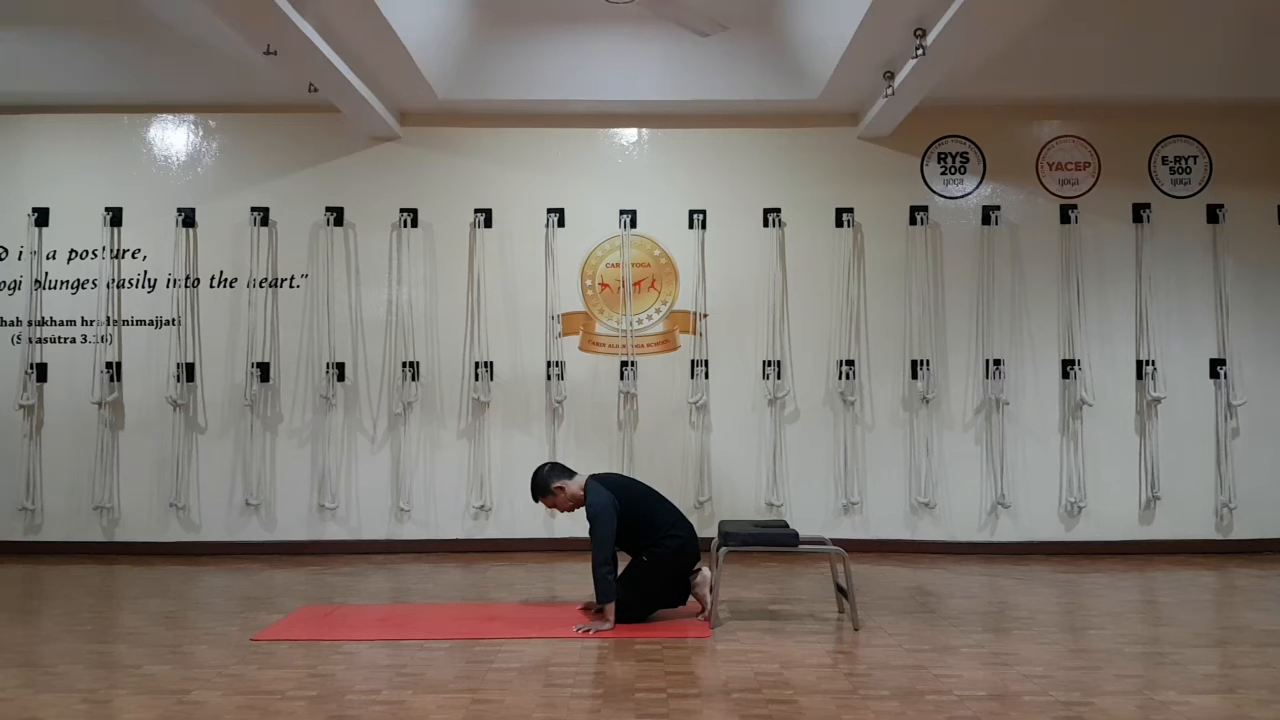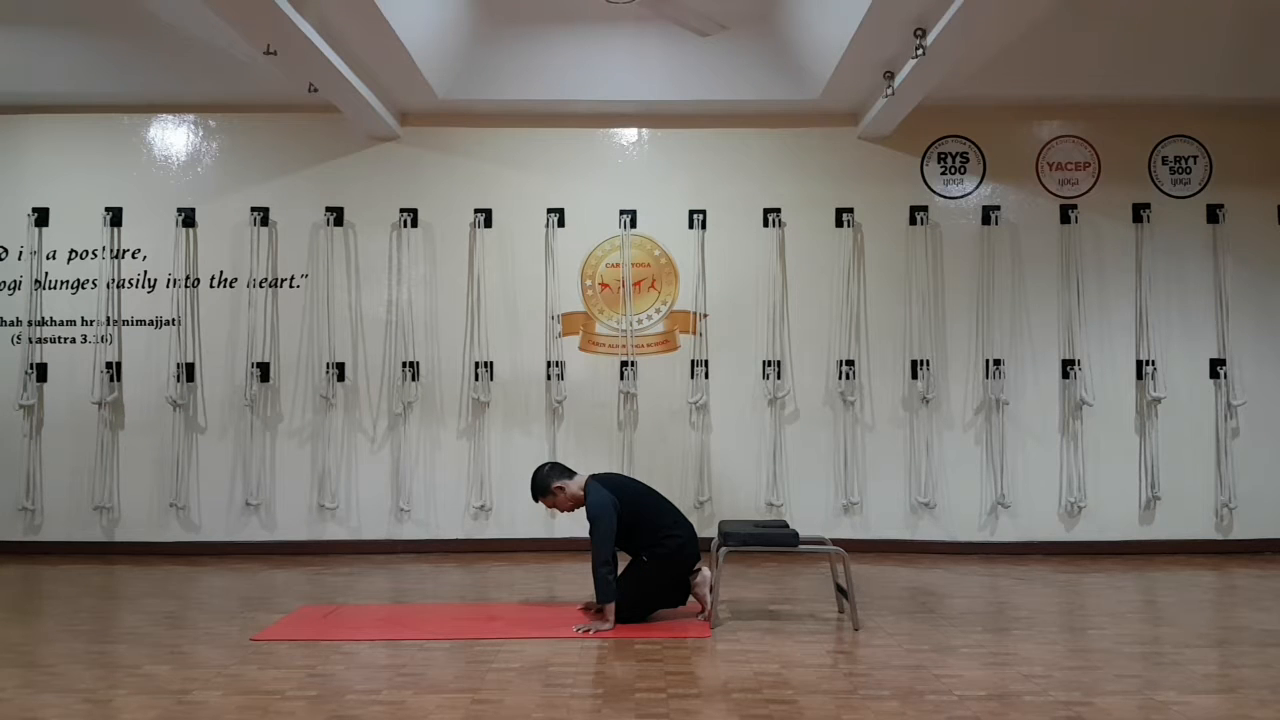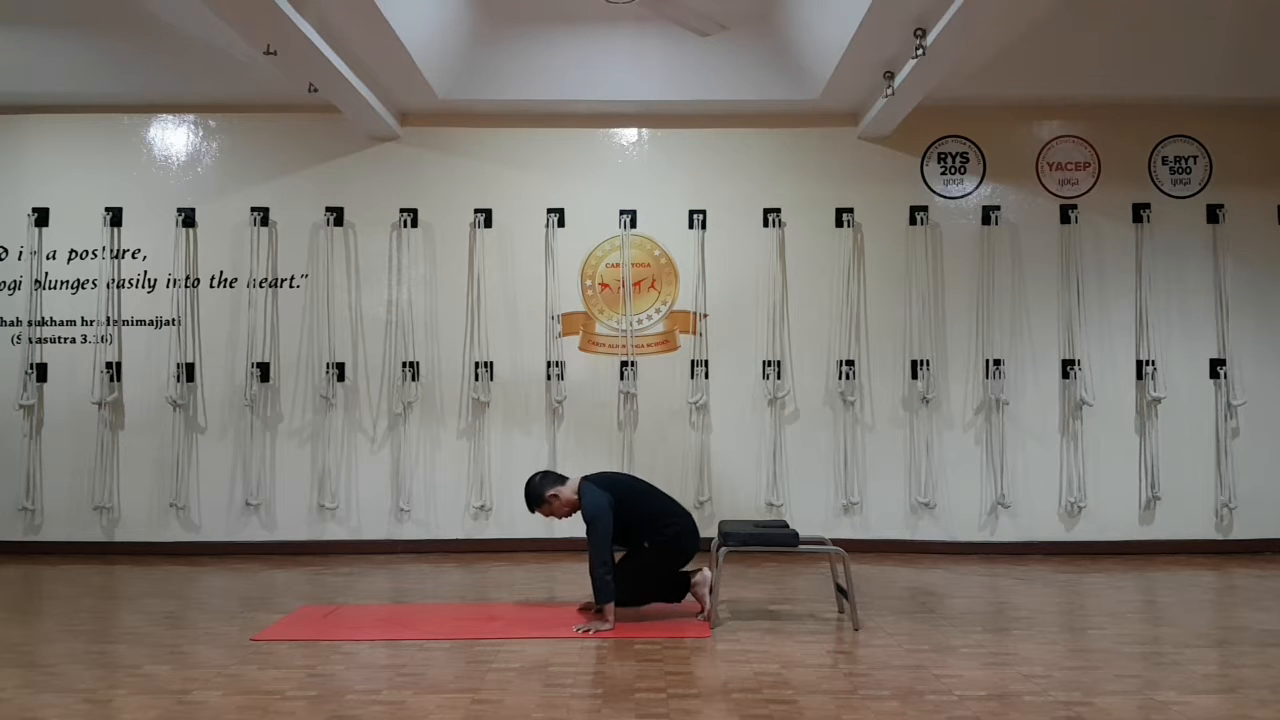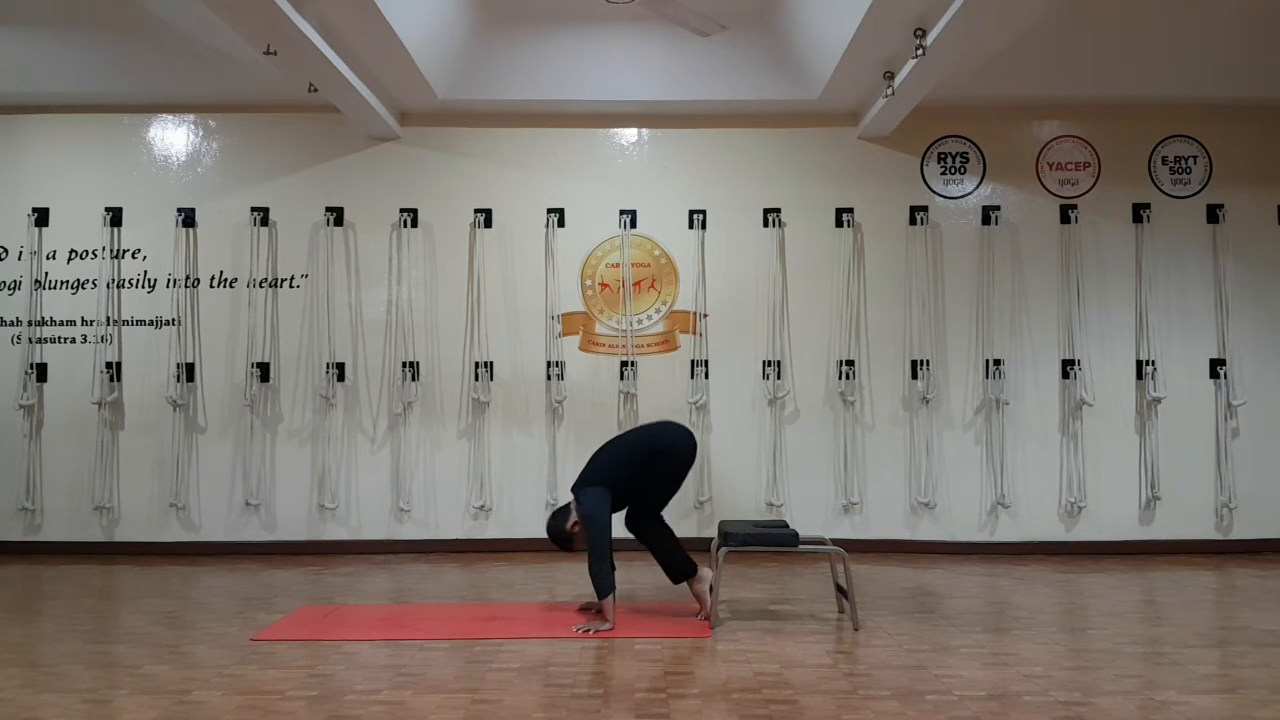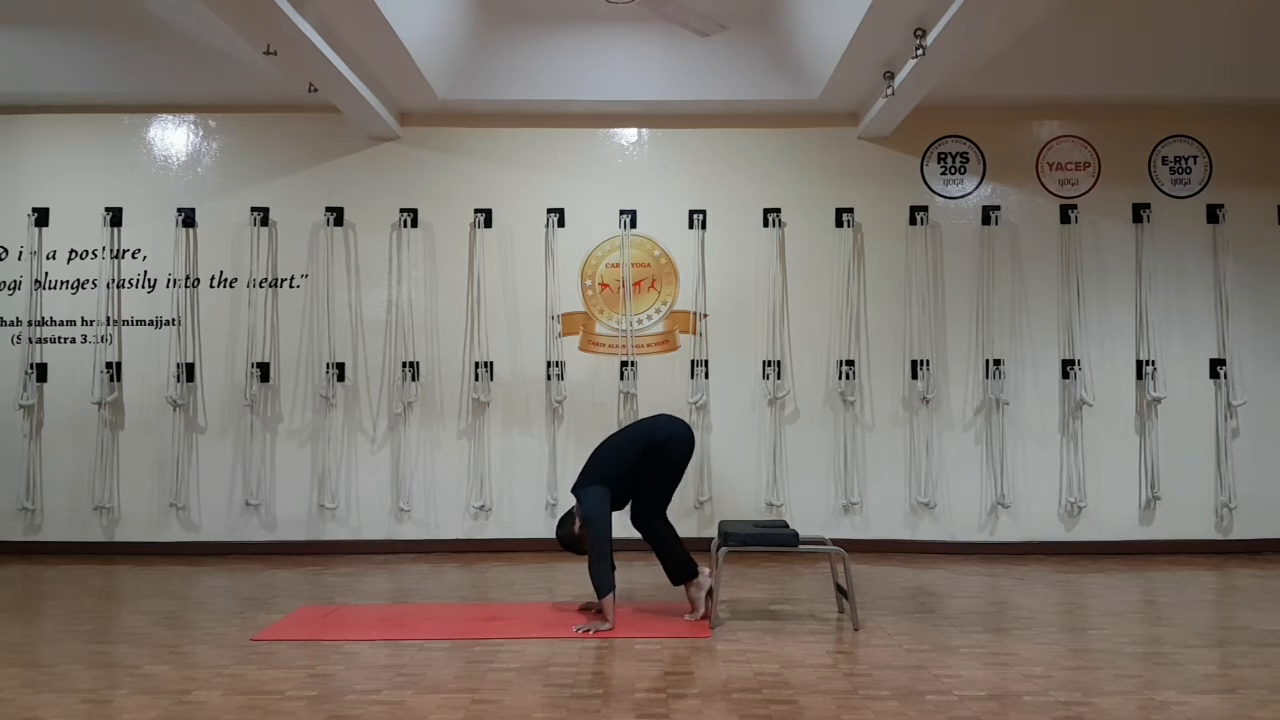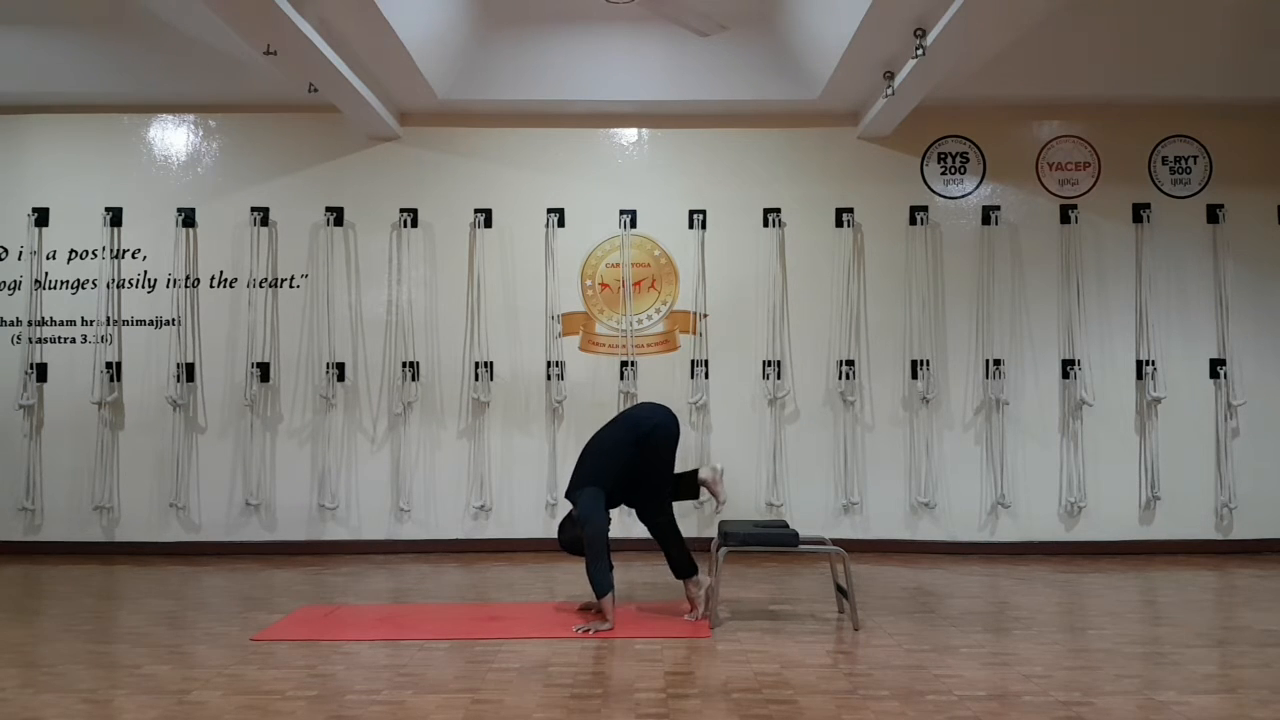
dt=0.7s
person 1, frame 1
left shoulder: (599, 501)
right shoulder: (598, 488)
left elbow: (602, 559)
right elbow: (607, 552)
left wrist: (608, 619)
right wrist: (605, 600)
left hip: (673, 547)
right hip: (675, 543)
left knee: (623, 609)
right knee: (620, 599)
left ankle: (692, 586)
right ankle: (691, 579)
person 1, frame 2
left shoulder: (598, 501)
right shoulder: (598, 489)
left elbow: (602, 559)
right elbow: (607, 553)
left wrist: (608, 619)
right wrist: (605, 601)
left hip: (673, 548)
right hip: (675, 543)
left knee: (623, 610)
right knee: (622, 598)
left ankle: (692, 585)
right ankle: (692, 578)
person 1, frame 3
left shoulder: (593, 502)
right shoulder: (590, 490)
left elbow: (600, 560)
right elbow: (603, 554)
left wrist: (607, 619)
right wrist: (604, 602)
left hip: (674, 536)
right hip: (674, 531)
left knee: (623, 587)
right knee: (622, 579)
left ankle: (693, 582)
right ankle: (693, 579)
person 1, frame 4
left shoulder: (591, 504)
right shoulder: (590, 497)
left elbow: (599, 559)
right elbow: (603, 553)
left wrist: (608, 619)
right wrist: (605, 602)
left hip: (673, 446)
right hip: (669, 445)
left knee: (641, 522)
right knee: (641, 521)
left ankle: (695, 577)
right ankle: (695, 576)
person 1, frame 5
left shoulder: (591, 504)
right shoulder: (594, 498)
left elbow: (599, 559)
right elbow: (602, 553)
left wrist: (608, 619)
right wrist: (605, 603)
left hip: (670, 436)
right hip: (663, 437)
left knee: (647, 519)
right knee: (646, 516)
left ankle: (693, 582)
right ankle: (695, 573)
person 1, frame 6
left shoulder: (587, 508)
right shoulder: (588, 500)
left elbow: (596, 560)
right elbow: (600, 553)
left wrist: (607, 619)
right wrist: (604, 603)
left hip: (654, 426)
right hip: (648, 425)
left knee: (653, 513)
right knee: (635, 498)
left ankle: (693, 582)
right ankle: (703, 477)
